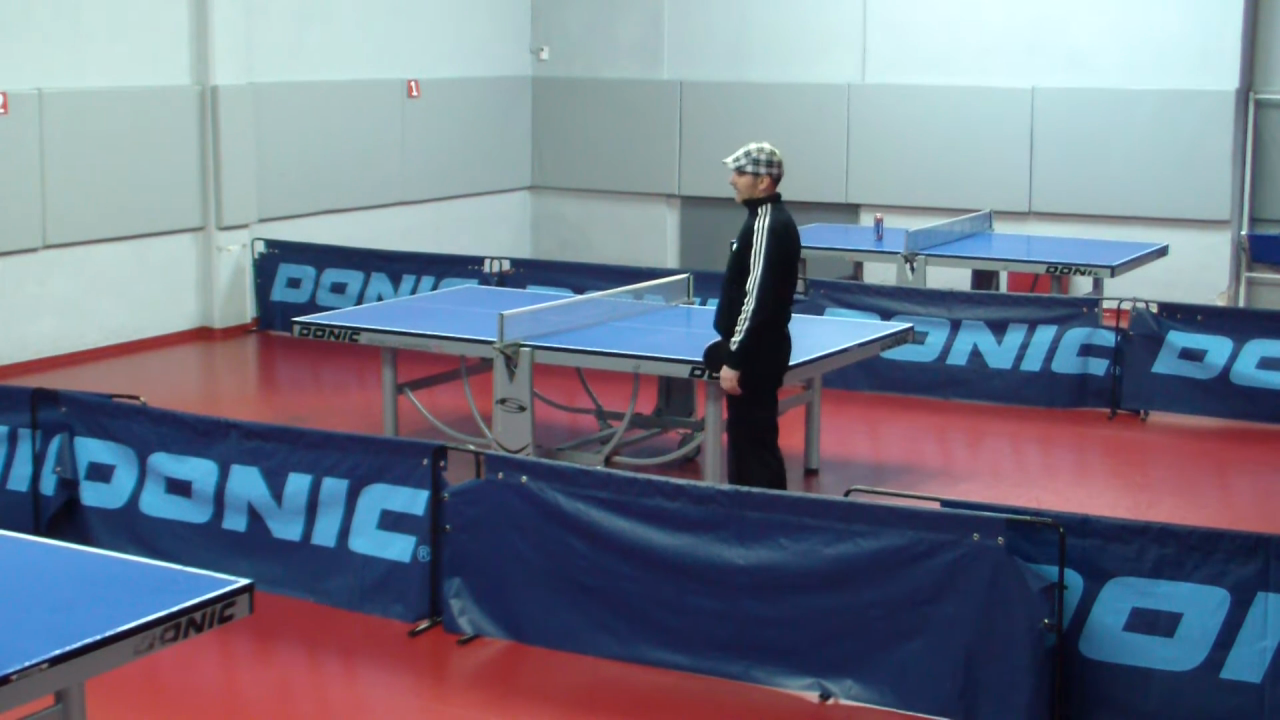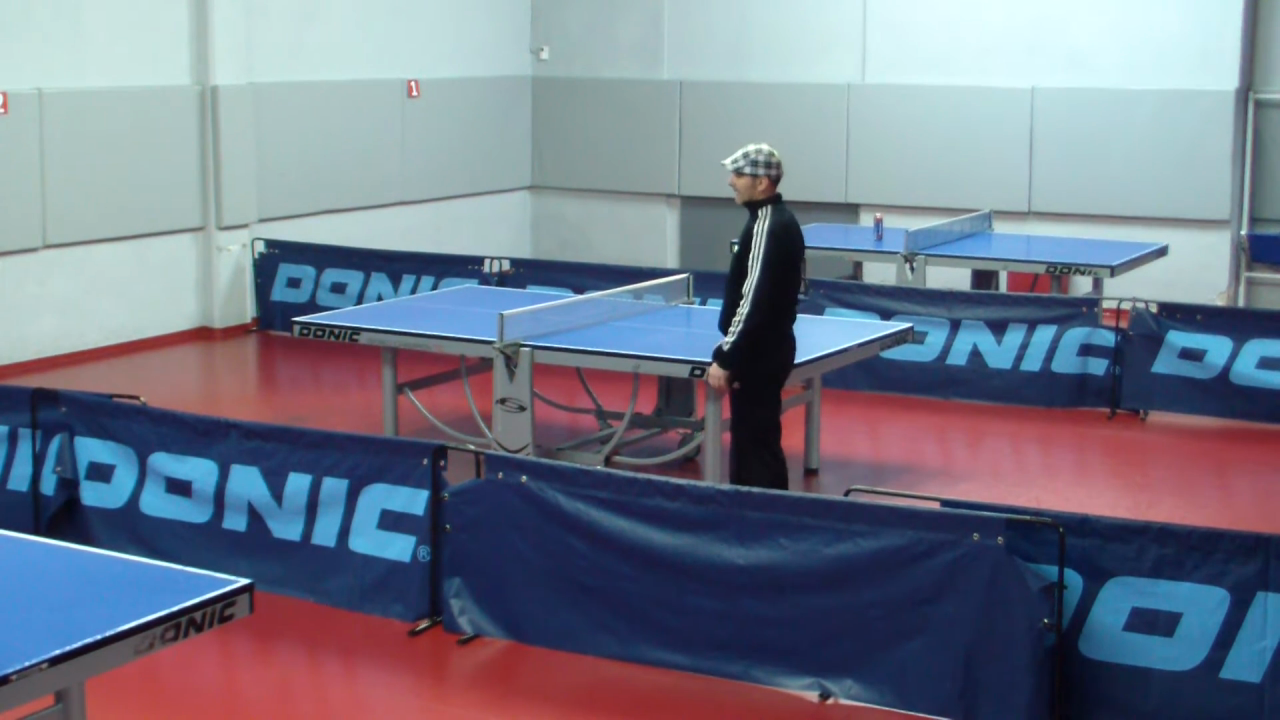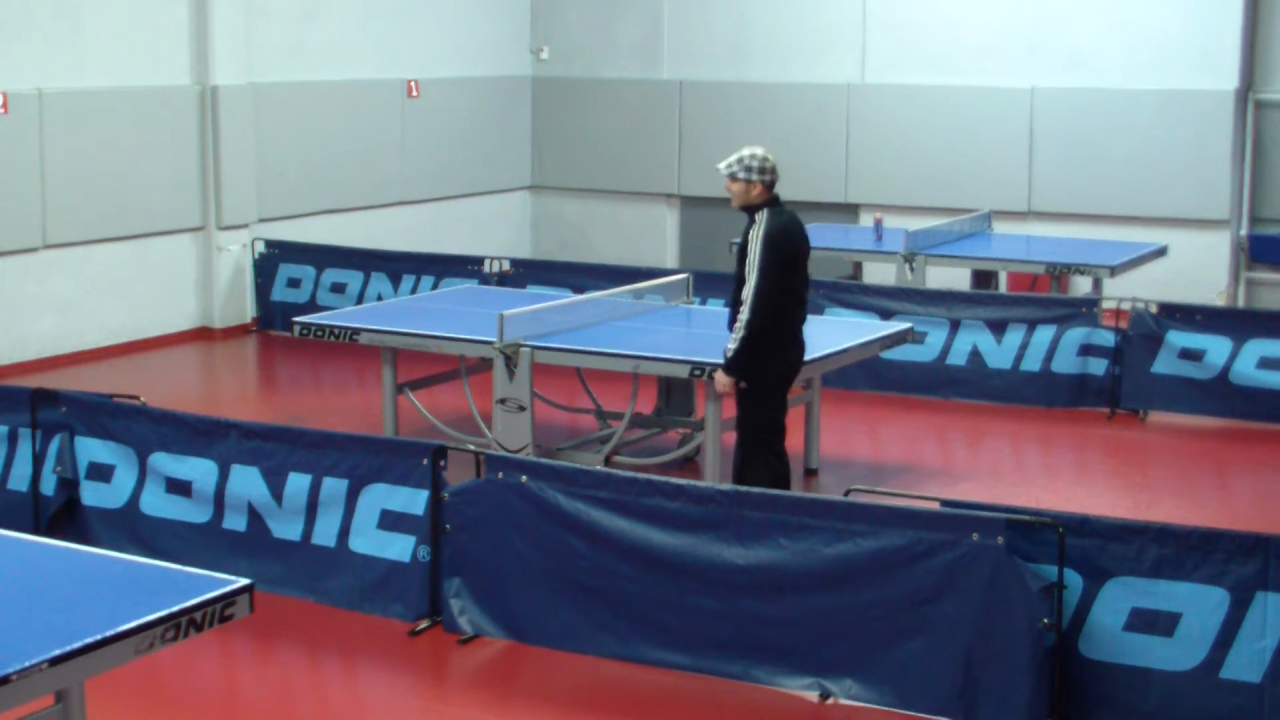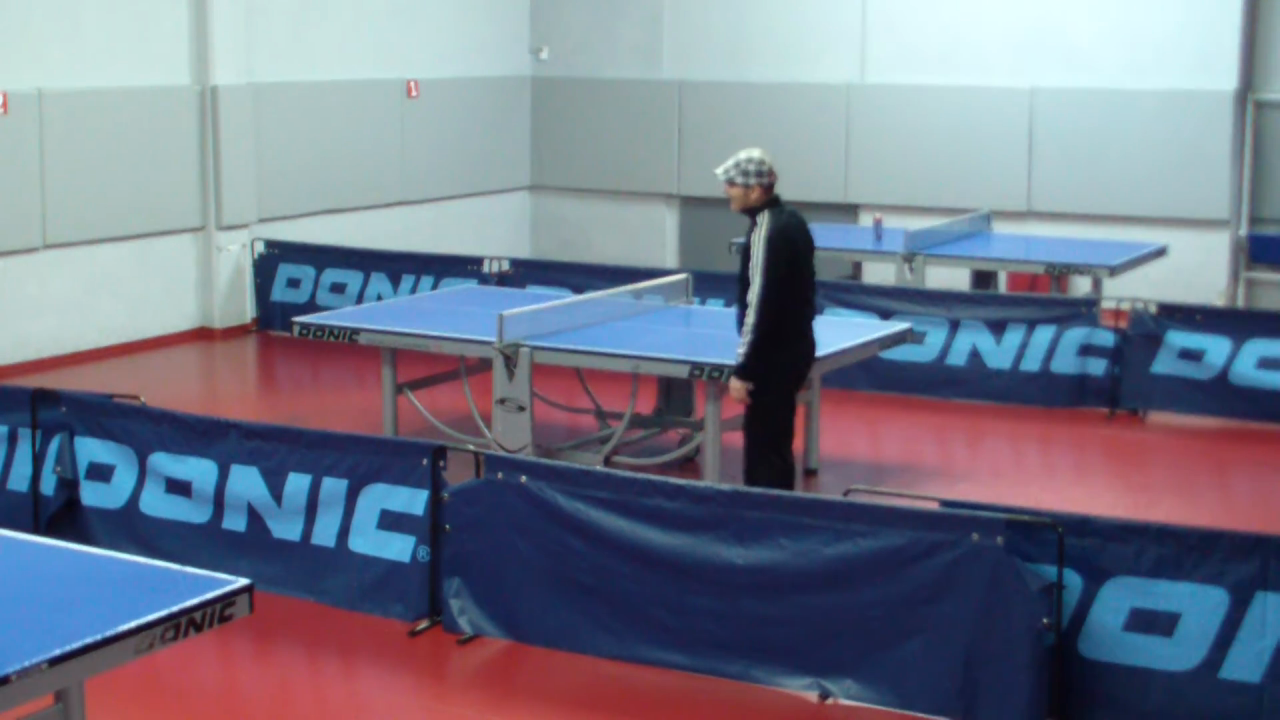
dt=0.2s
person 1, frame 1
left shoulder: (766, 226)
right shoulder: (771, 218)
left elbow: (757, 302)
left wrist: (734, 360)
left hip: (755, 354)
right hip: (758, 348)
left knee: (754, 441)
right knee: (744, 437)
person 1, frame 2
left shoulder: (767, 227)
right shoulder: (779, 220)
left elbow: (753, 303)
left wrist: (725, 359)
left hip: (759, 354)
right hip: (767, 347)
left knee: (757, 441)
right knee: (747, 437)
person 1, frame 3
left shoulder: (764, 231)
right shoulder: (786, 220)
left elbow: (754, 307)
left wrist: (730, 366)
left hip: (767, 354)
right hip: (782, 345)
left knee: (761, 443)
right knee: (753, 437)
person 1, frame 4
left shoulder: (767, 234)
right shoulder: (790, 219)
left elbow: (760, 309)
left wrist: (742, 371)
left hip: (777, 355)
right hip: (793, 344)
left knee: (767, 444)
right knee: (765, 438)
